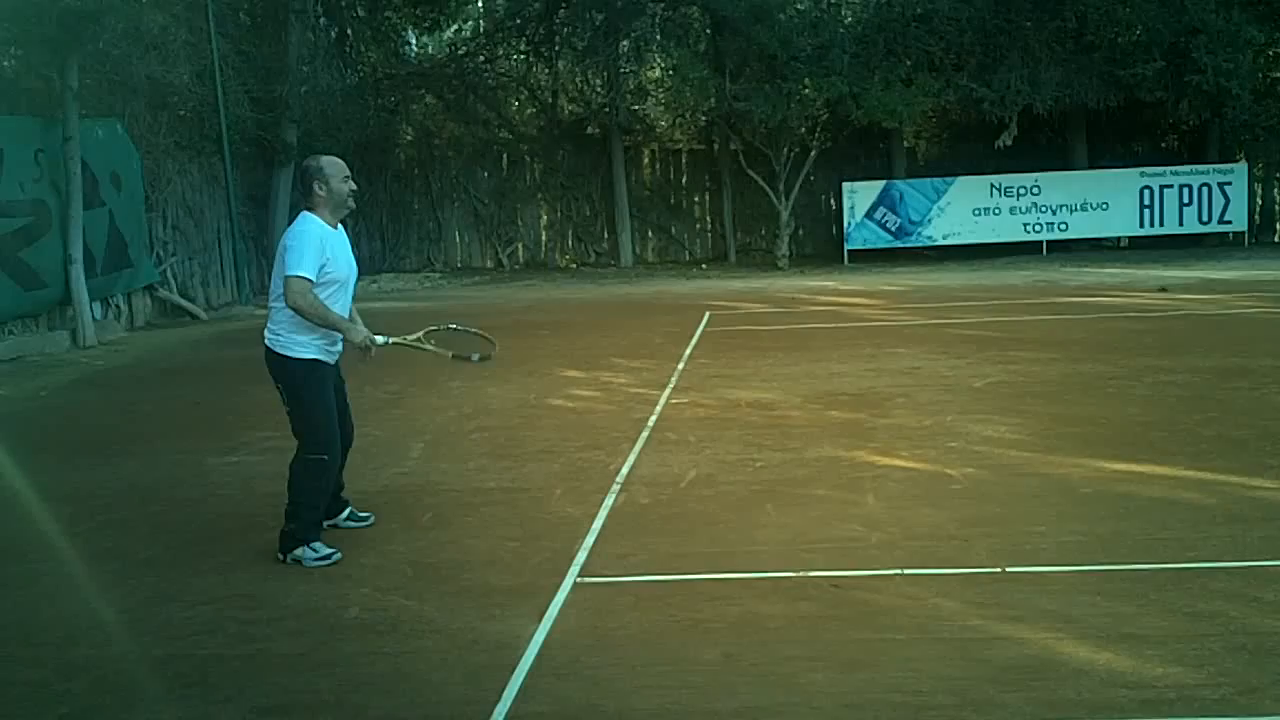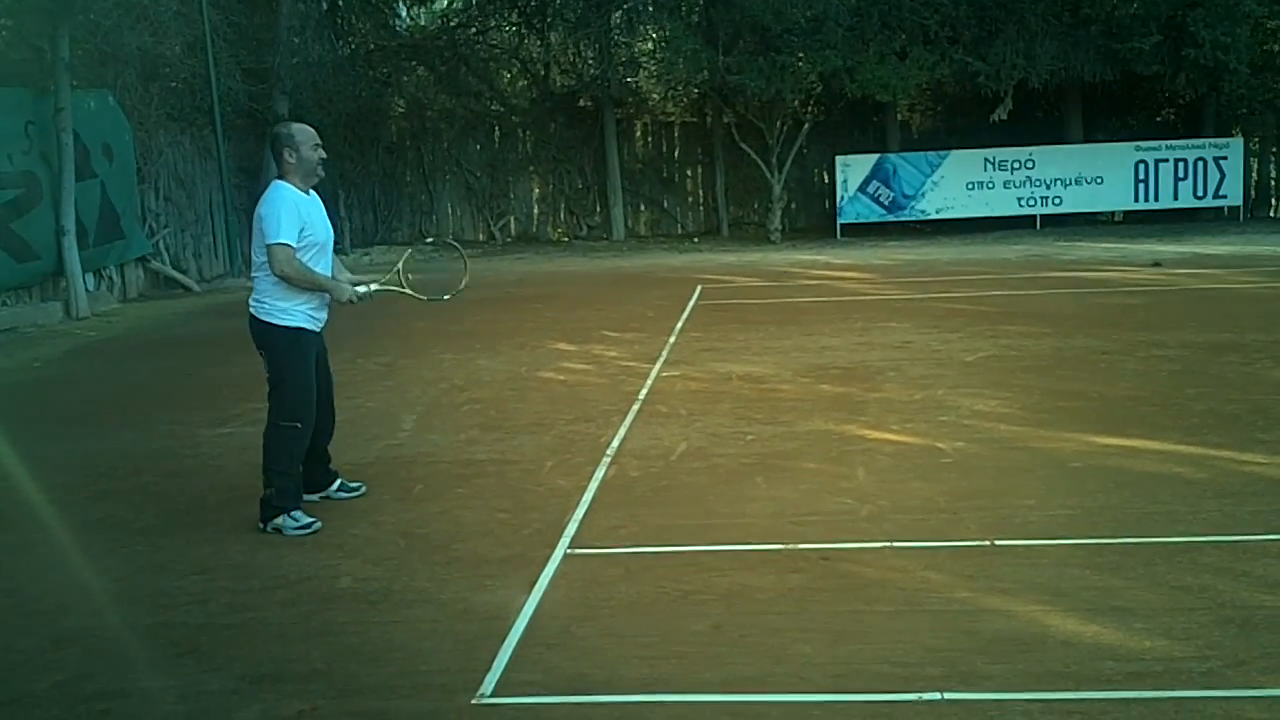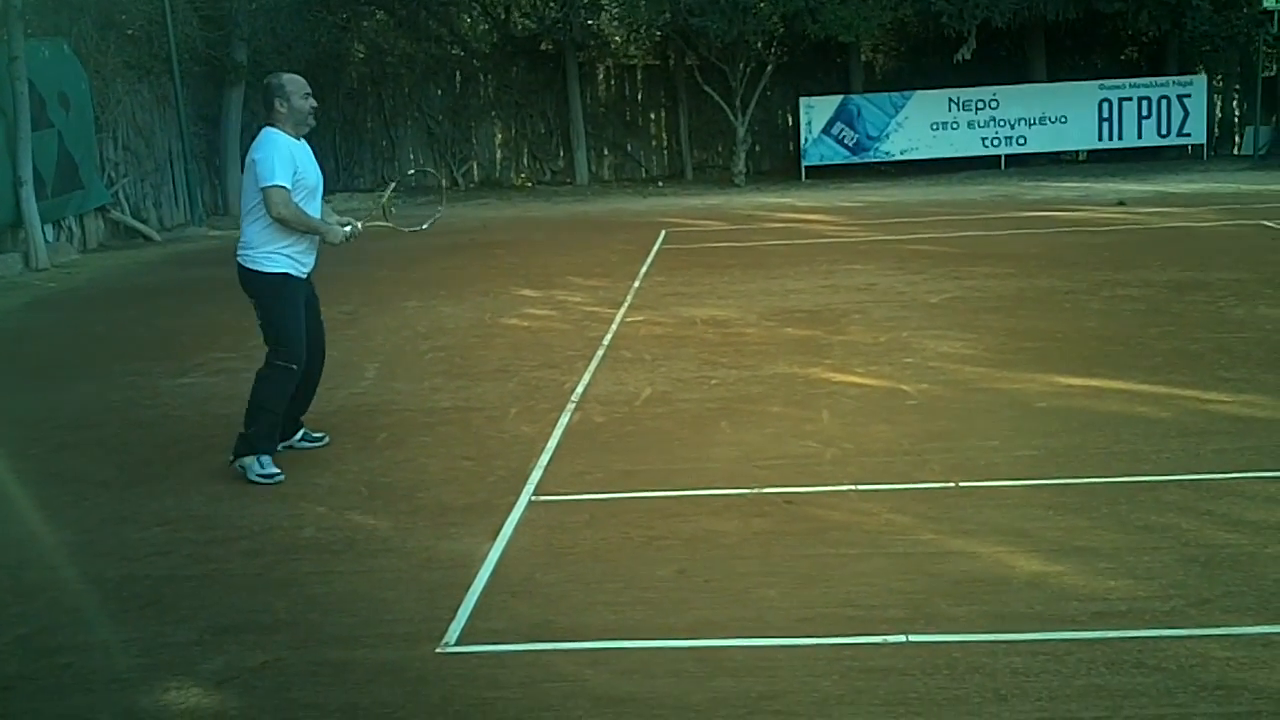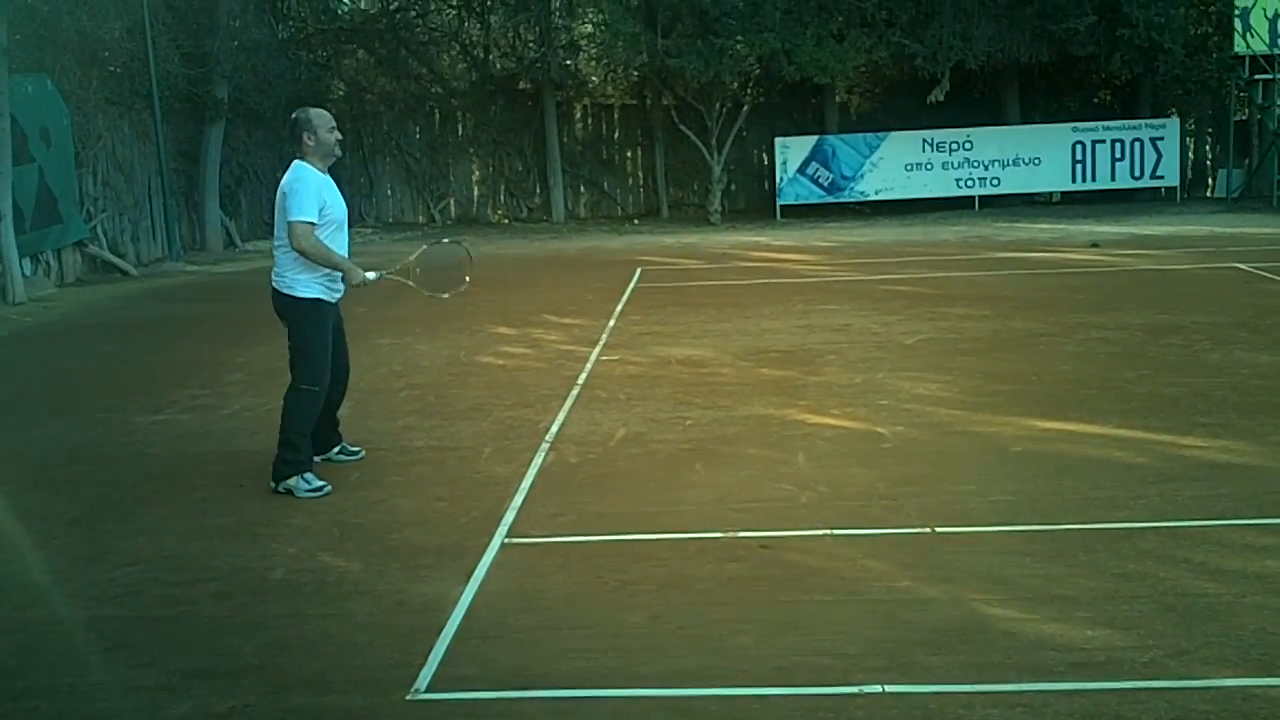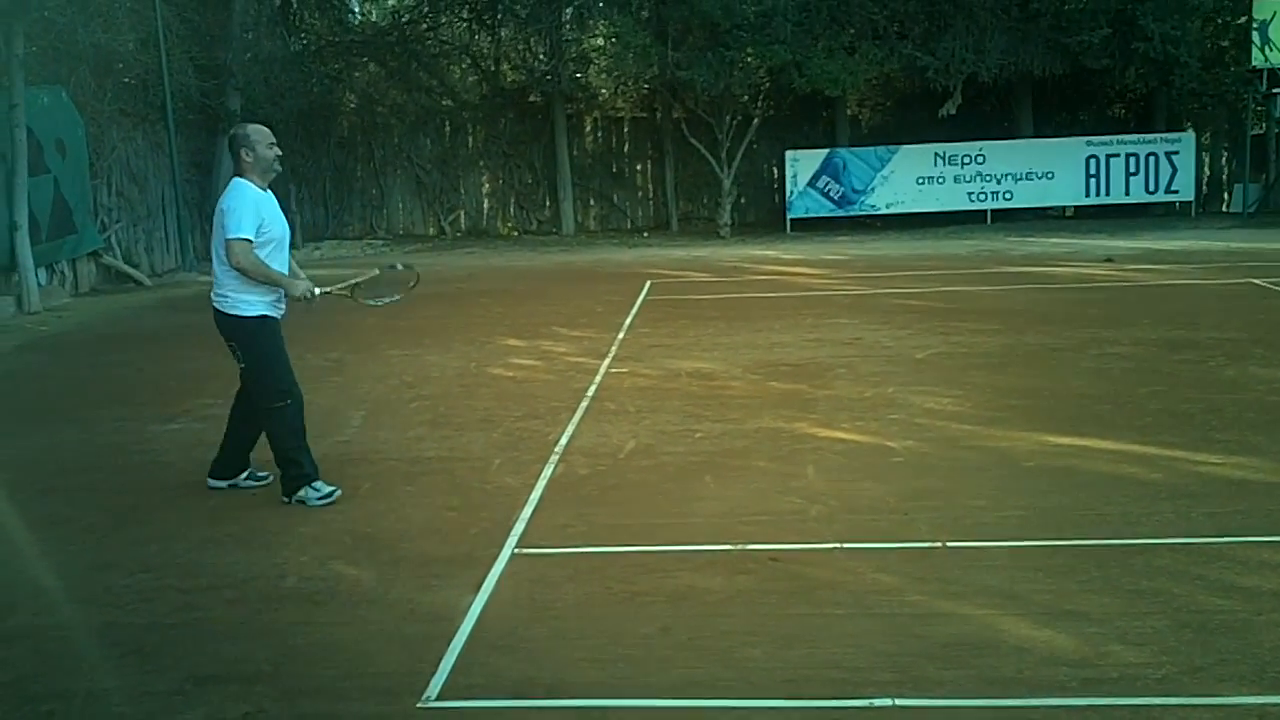
dt=1s
person 1, frame 1
left shoulder: (337, 232)
right shoulder: (307, 234)
right elbow: (298, 297)
left wrist: (358, 328)
right wrist: (347, 329)
left hip: (322, 355)
right hip: (297, 357)
left knee: (339, 437)
right knee: (319, 447)
left ankle: (330, 508)
right ankle: (297, 540)
person 1, frame 2
left shoulder: (310, 198)
right shoulder: (281, 201)
right elbow: (283, 265)
left wrist: (346, 277)
right wrist: (332, 287)
left hip: (305, 325)
right hip: (282, 326)
left knee: (320, 408)
right knee: (291, 415)
left ankle: (318, 480)
right ankle: (278, 509)
person 1, frame 3
left shoulder: (298, 145)
right shoulder: (273, 146)
left elbow: (308, 200)
right elbow: (279, 208)
left wrist: (334, 219)
right wrist: (324, 230)
left hip: (294, 270)
right hip: (268, 270)
left knee: (311, 353)
right knee: (287, 359)
left ankle: (286, 430)
right ankle: (251, 450)
person 1, frame 4
left shoulder: (319, 178)
right shoulder: (304, 180)
right elbow: (302, 240)
left wrist: (339, 274)
right wrist: (348, 268)
left hip: (322, 296)
right hip: (303, 298)
left knee: (335, 373)
right knee: (310, 381)
left ankle: (325, 442)
right ankle: (290, 471)
person 1, frame 5
left shoulder: (264, 196)
right shoulder: (242, 198)
right elbow: (240, 259)
left wrist: (300, 278)
right wrist: (287, 284)
left hip: (258, 314)
right hip: (245, 316)
left knee: (258, 394)
right knee: (283, 398)
left ankle: (228, 469)
right ankle: (301, 482)
